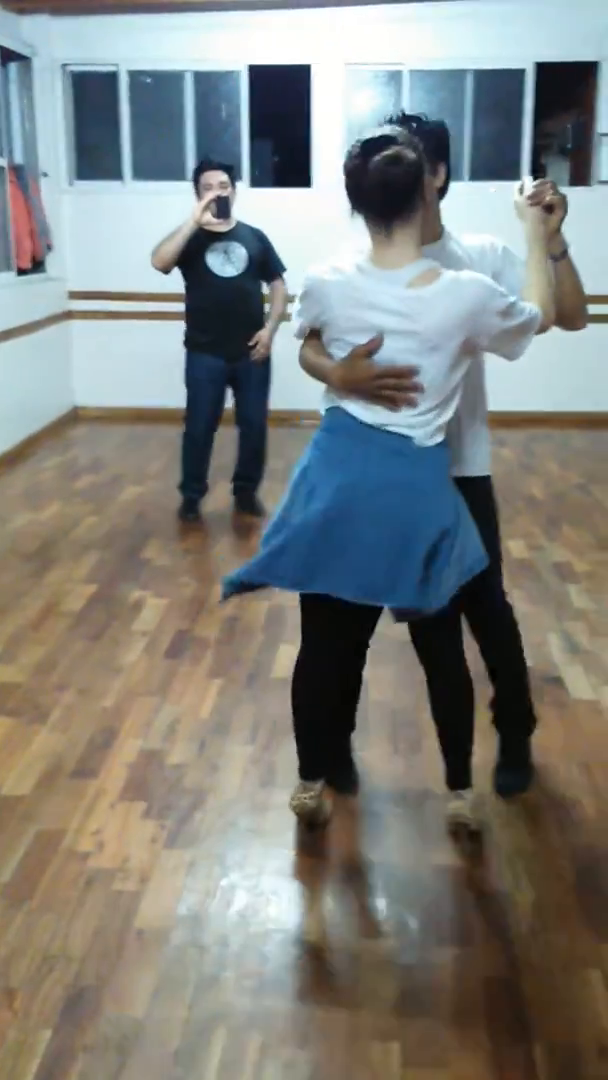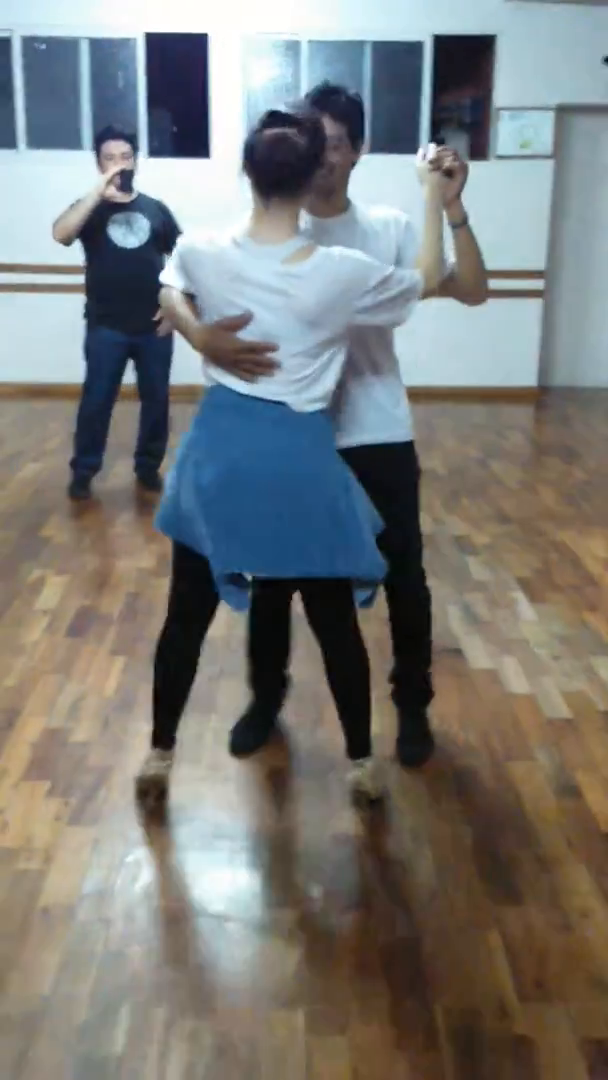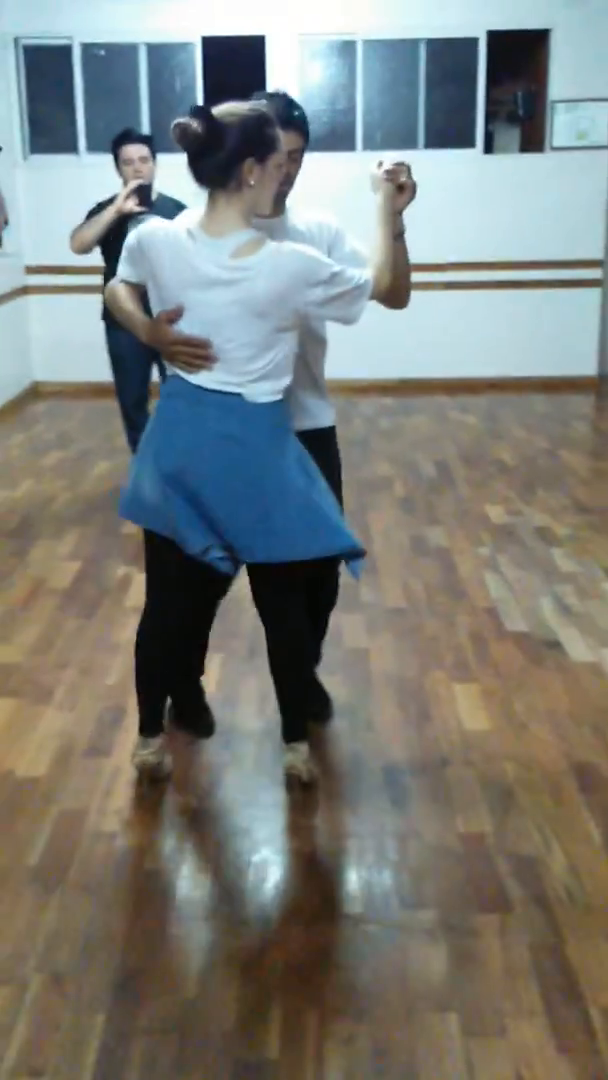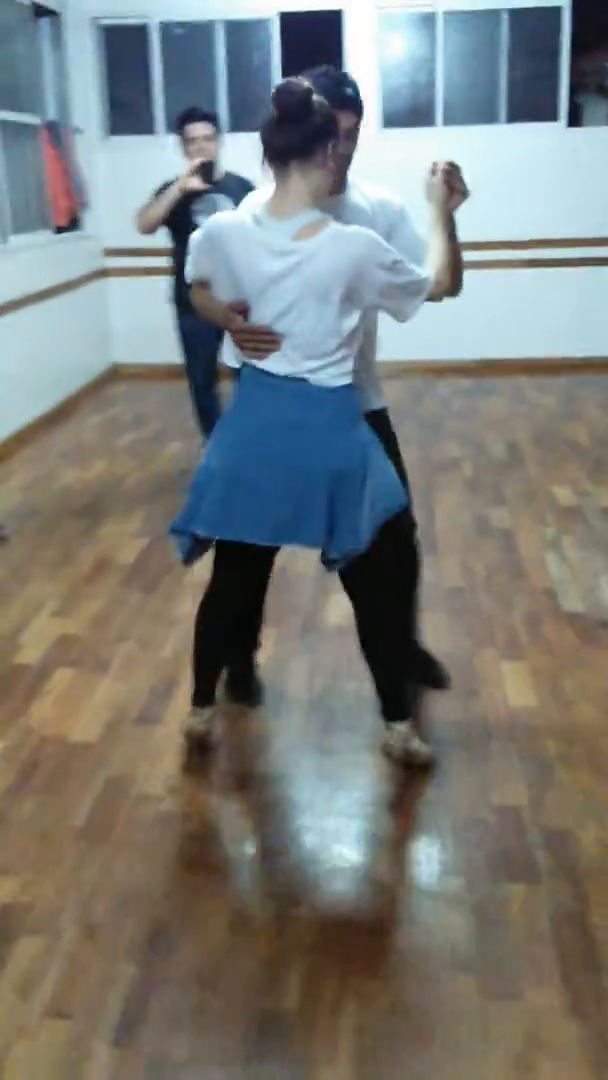
dt=1s
person 1, frame 1
left shoulder: (326, 283)
right shoulder: (465, 295)
right elbow: (541, 316)
right wrist: (535, 233)
left hip: (337, 473)
right hip: (417, 484)
left knee: (325, 640)
left ankle: (311, 784)
person 1, frame 2
left shoulder: (199, 252)
right shoulder: (341, 273)
left elbow: (172, 301)
right elbow: (424, 280)
right wrist: (433, 201)
left hip: (219, 450)
right hip: (300, 456)
left knee: (188, 612)
right knee: (334, 615)
left ankle: (159, 752)
right ankle: (361, 763)
person 1, frame 3
left shoulder: (154, 240)
right shoulder: (292, 268)
left elbow: (119, 296)
right elbow: (379, 285)
right wrist: (387, 211)
left hip: (178, 437)
right hip: (255, 444)
left knee: (169, 598)
right knee: (285, 604)
left ankle: (151, 738)
right ankle: (297, 745)
person 1, frame 4
left shoulder: (224, 232)
right shoulder: (355, 248)
left elbow: (202, 296)
right elbow: (438, 285)
right wrist: (441, 211)
left hip: (254, 418)
right hip: (329, 427)
left knee: (233, 579)
right knee: (372, 583)
left ankle: (202, 710)
right ankle: (397, 722)
person 2, frame 1
left shoulder: (484, 256)
left elbow: (570, 317)
right elbow: (309, 346)
left wrist: (552, 240)
right wrist: (340, 376)
left hip: (463, 468)
left knee: (487, 609)
left ankle: (516, 732)
person 2, frame 2
left shoulder: (389, 228)
left elbow: (471, 292)
left wrist: (453, 209)
right wrist: (207, 340)
left hip: (378, 437)
left knee: (404, 580)
right knee: (273, 576)
left ankle: (411, 706)
right ankle: (269, 694)
person 2, frame 3
left shoulder: (320, 231)
left elbow: (393, 296)
left wrist: (394, 221)
right wrist: (157, 333)
left hip: (305, 423)
left knee: (323, 556)
person 2, frame 4
left shoulder: (381, 209)
right shoulder: (261, 209)
left elbow: (443, 285)
left wrist: (445, 216)
left hip: (359, 403)
left knee: (393, 527)
person 3, frame 1
left shoulder: (254, 237)
right shoulder: (190, 238)
left elbow: (278, 286)
right elbow: (159, 262)
left wrist: (270, 328)
right wrist: (196, 220)
left hip: (251, 351)
right hip: (205, 353)
left knee: (254, 425)
right knee: (199, 426)
left ankle: (246, 491)
right ankle: (191, 494)
person 3, frame 2
left shoulder: (156, 209)
right shoulder: (90, 208)
right elbow: (60, 234)
right wrist: (100, 192)
left hip: (153, 325)
right hip: (106, 326)
left knee: (156, 399)
right knee: (96, 400)
left ankle: (148, 466)
right ankle: (83, 470)
person 3, frame 3
left shoulder: (175, 209)
right shoulder: (107, 210)
right elbow: (78, 245)
right wrist: (117, 209)
right hip: (124, 325)
right knee: (132, 399)
person 3, frame 4
left shoulder: (241, 187)
right shoulder: (175, 191)
right elbow: (144, 225)
right wrist: (182, 187)
right hip: (193, 304)
right knee: (201, 379)
right ankle: (214, 436)
